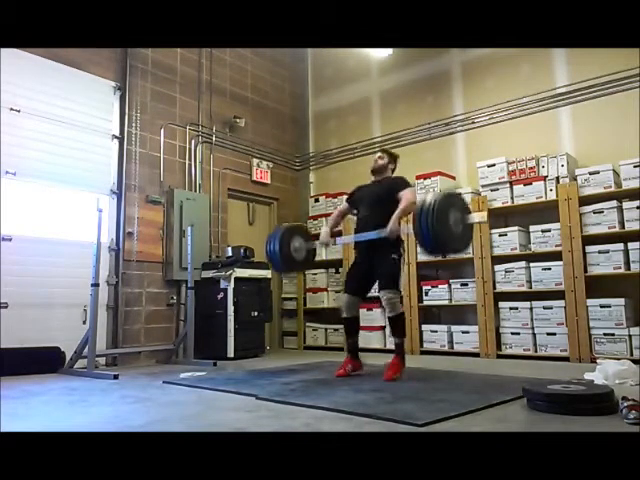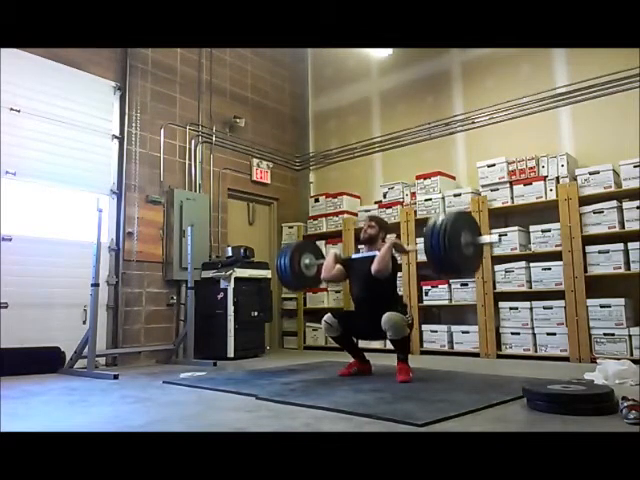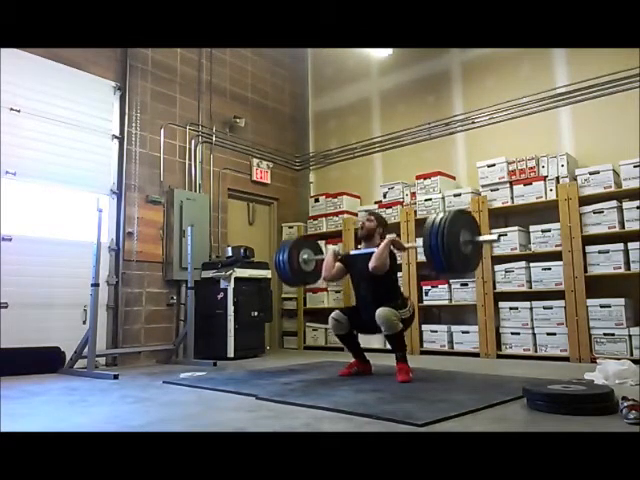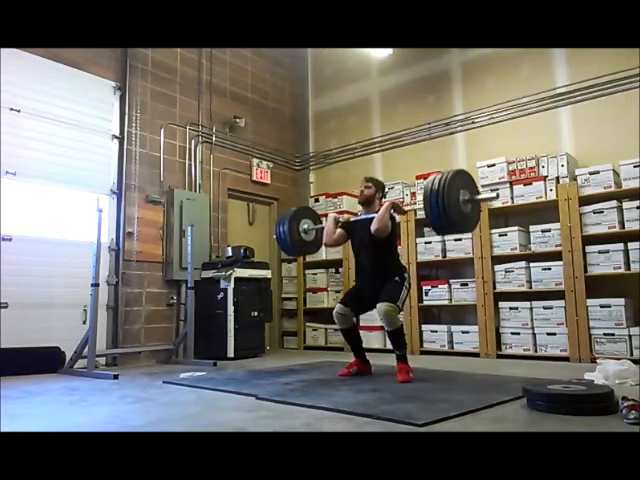
dt=0.5s
person 1, frame 1
left shoulder: (396, 182)
right shoulder: (360, 190)
left elbow: (410, 200)
right elbow: (341, 211)
left wrist: (395, 218)
right wrist: (327, 228)
left hip: (387, 251)
right hip: (362, 253)
left knee: (389, 298)
right knee: (348, 302)
left ankle: (398, 358)
right ankle: (352, 359)
person 1, frame 2
left shoulder: (386, 257)
right shoulder: (352, 261)
left elbow: (377, 270)
right elbow: (326, 275)
left wrist: (389, 246)
right wrist: (333, 255)
left hip: (389, 317)
right hip: (364, 320)
left knee: (391, 320)
right knee: (329, 322)
left ankle: (403, 364)
right ankle: (361, 362)
person 1, frame 3
left shoulder: (385, 253)
right shoulder: (351, 257)
left elbow: (375, 267)
right elbow: (328, 275)
left wrist: (387, 242)
right wrist: (332, 252)
left hip: (395, 312)
left knee: (383, 314)
right knee: (336, 319)
left ankle: (402, 364)
right ankle: (361, 361)
person 1, frame 4
left shoulder: (385, 216)
right shoulder: (353, 223)
left elbow: (377, 230)
right elbow: (328, 240)
left wrist: (388, 206)
right wrist: (332, 219)
left hip: (392, 278)
right hip: (366, 281)
left knee: (386, 310)
right knee: (341, 312)
left ankle: (402, 364)
right ankle: (361, 362)
